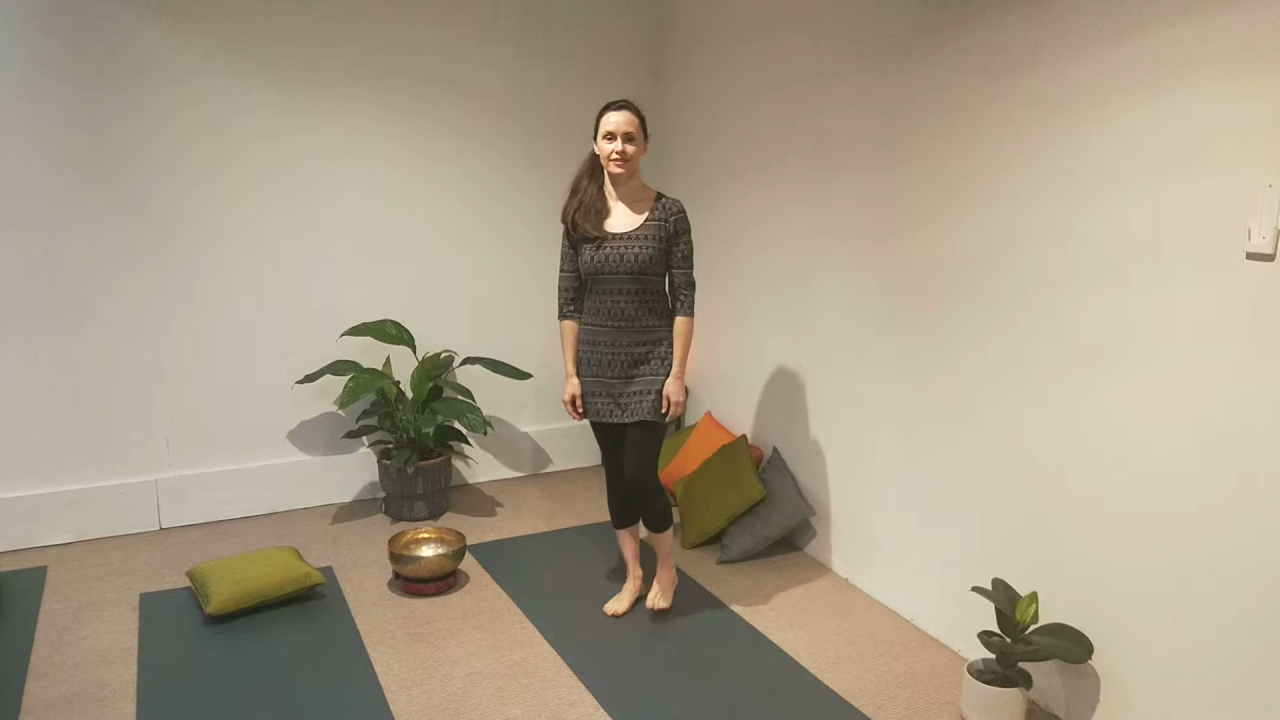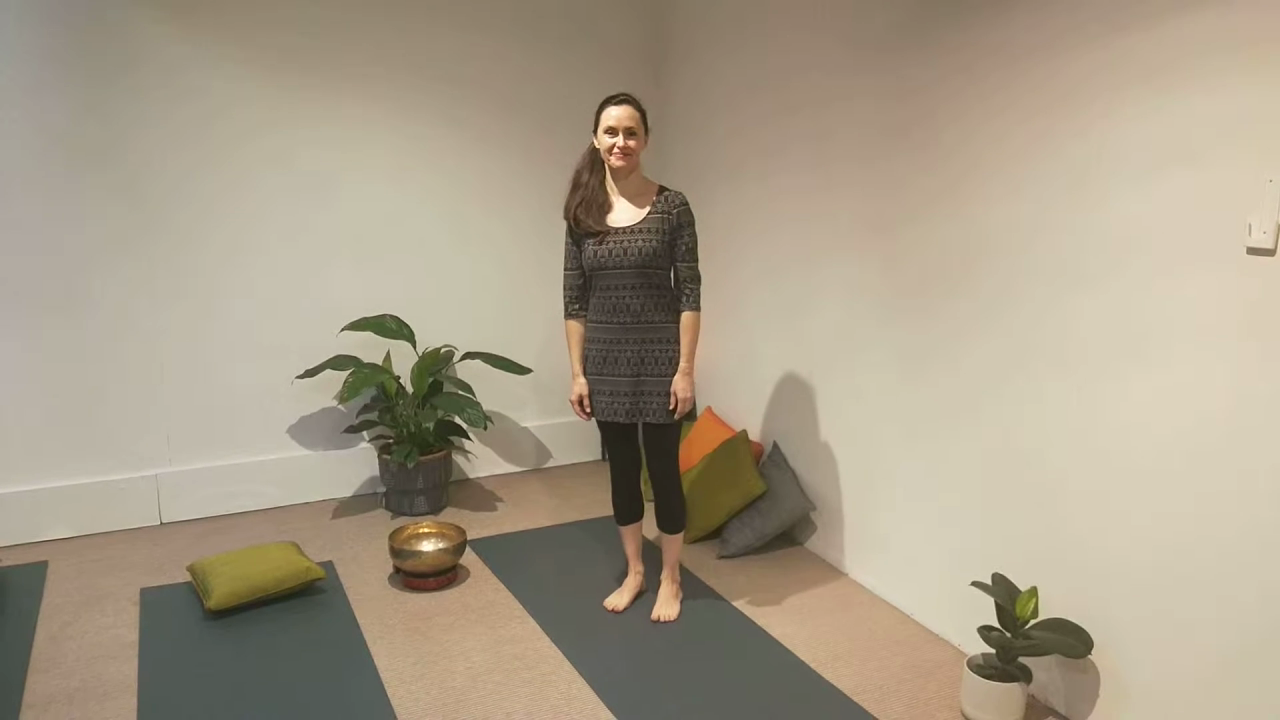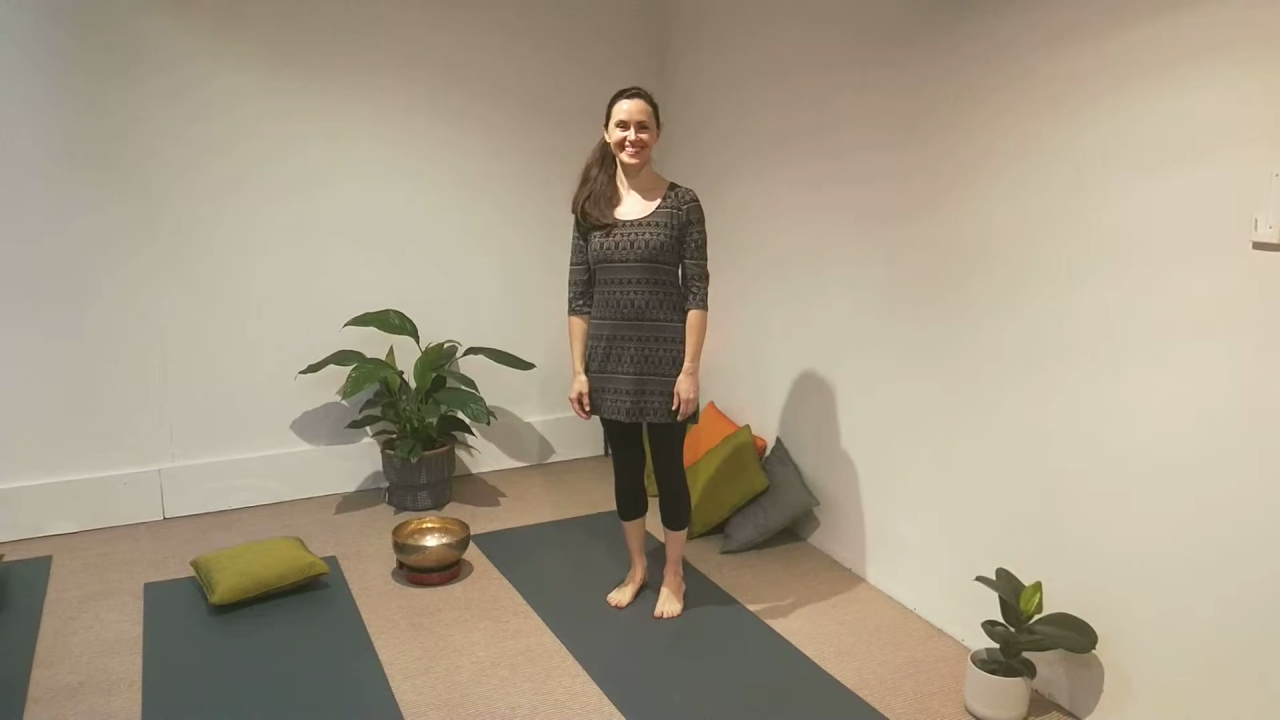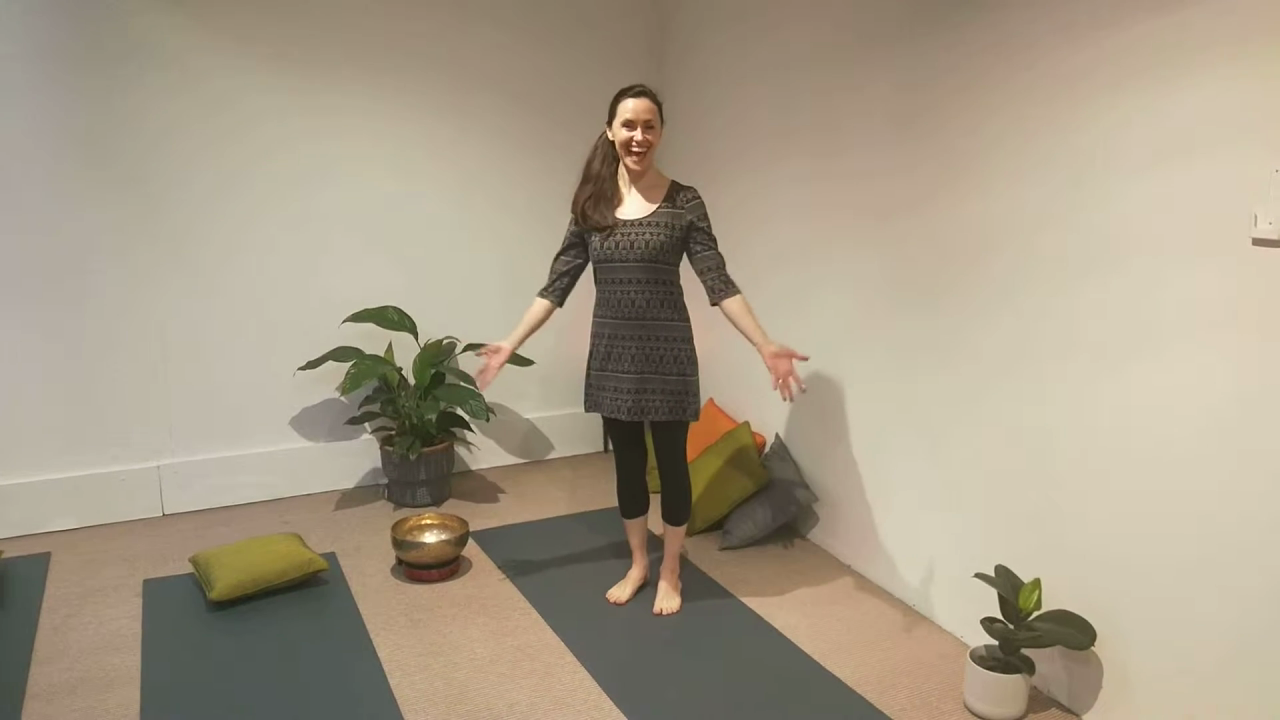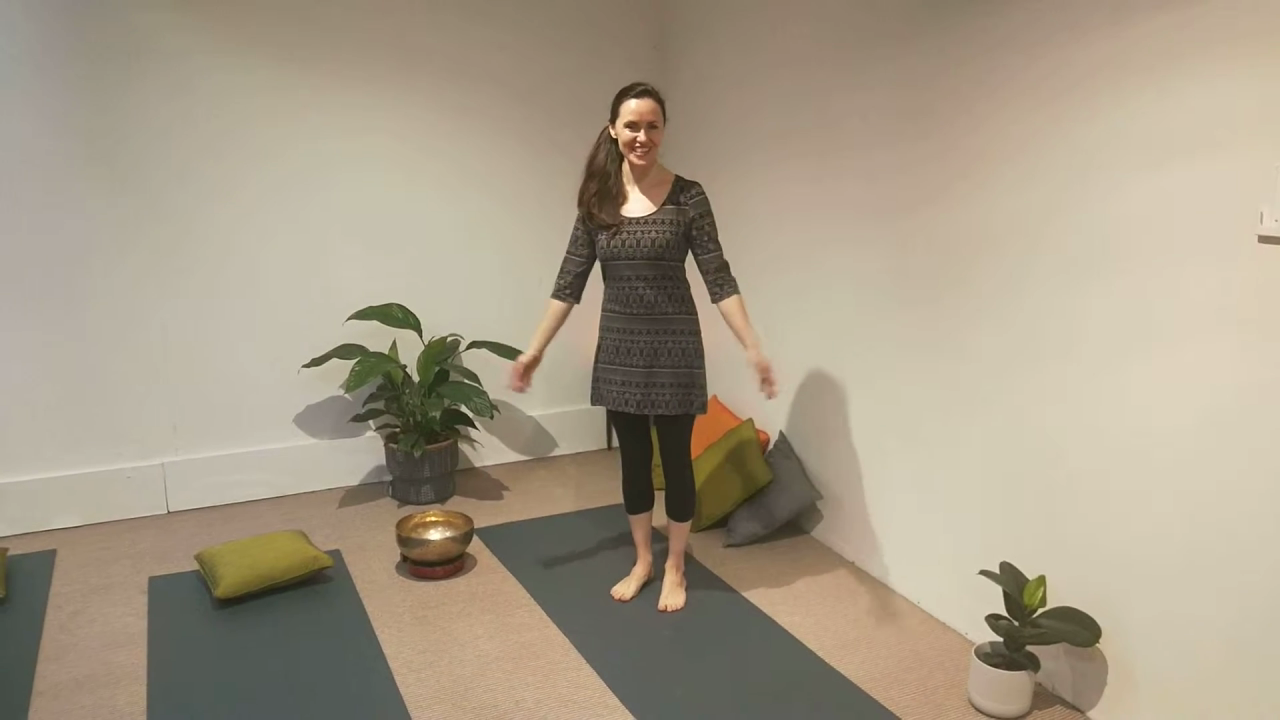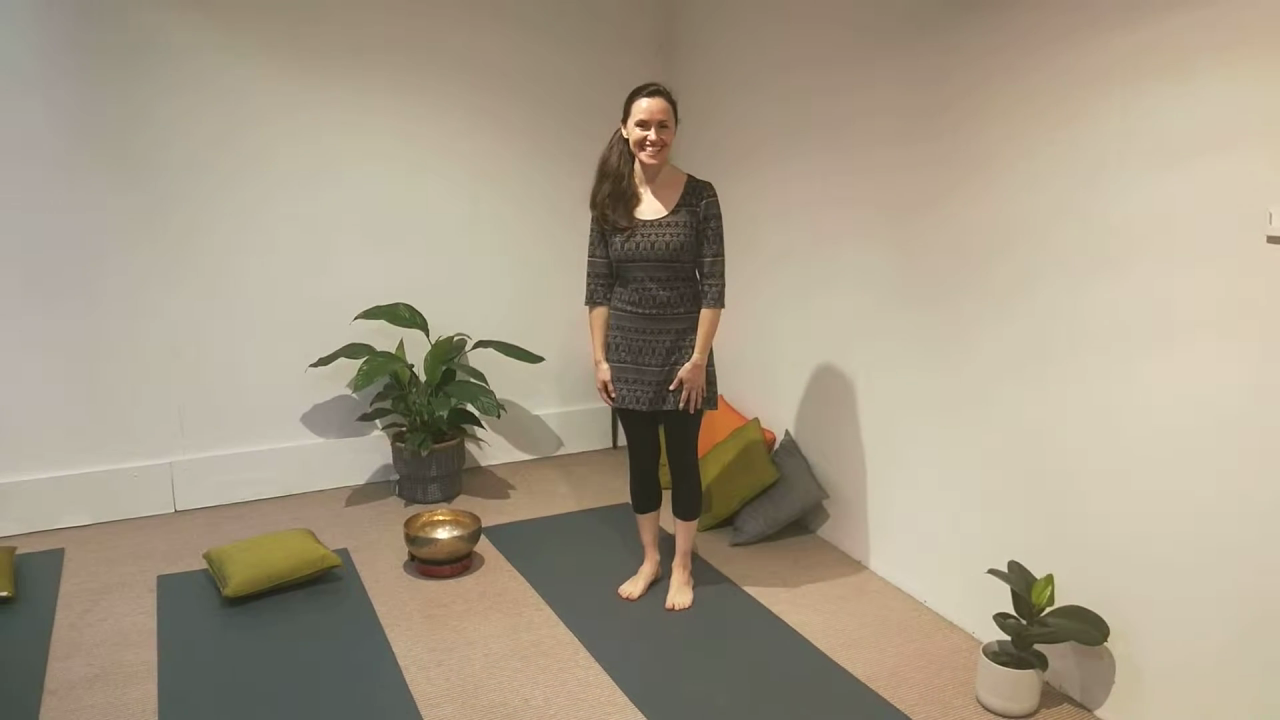
dt=0.7s
person 1, frame 1
left shoulder: (669, 214)
right shoulder: (581, 215)
left elbow: (683, 299)
right elbow: (569, 301)
left wrist: (677, 372)
right wrist: (571, 373)
left hip: (650, 361)
right hip: (599, 364)
left knee: (639, 472)
right knee: (615, 473)
left ankle: (666, 567)
right ankle: (633, 575)
person 1, frame 2
left shoulder: (672, 206)
right shoulder: (583, 211)
left elbow: (689, 294)
right elbow: (574, 299)
left wrist: (686, 368)
right wrist: (577, 372)
left hip: (659, 357)
right hip: (605, 360)
left knee: (663, 468)
right knee: (622, 468)
left ankle: (670, 580)
right ankle: (634, 572)
person 1, frame 3
left shoulder: (683, 203)
right shoulder: (591, 205)
left elbow: (696, 293)
right elbow: (579, 295)
left wrist: (690, 369)
right wrist: (578, 369)
left hip: (663, 356)
right hip: (610, 357)
left knee: (668, 467)
right knee: (626, 466)
left ankle: (673, 575)
right ankle: (636, 567)
person 1, frame 4
left shoulder: (684, 202)
right shoulder: (591, 202)
left elbow: (719, 282)
right elbow: (558, 282)
left wrist: (766, 346)
right wrist: (512, 342)
left hip: (666, 352)
right hip: (611, 352)
left knee: (670, 462)
right knee: (627, 462)
left ankle: (670, 572)
right ankle: (638, 563)
person 1, frame 5
left shoulder: (687, 196)
right shoulder: (598, 199)
left elbow: (719, 279)
right elbow: (569, 280)
left wrist: (753, 347)
right wrist: (535, 348)
left hip: (673, 345)
right hip: (618, 346)
left knee: (675, 458)
right knee: (633, 457)
left ankle: (675, 568)
right ankle: (642, 560)
person 1, frame 6
left shoulder: (700, 196)
right shoulder: (609, 199)
left elbow: (713, 285)
right elbow: (598, 285)
left wrist: (698, 358)
right wrist: (599, 357)
left hip: (681, 346)
right hip: (628, 348)
left knee: (682, 458)
right knee: (641, 457)
left ankle: (682, 568)
right ankle: (649, 560)
